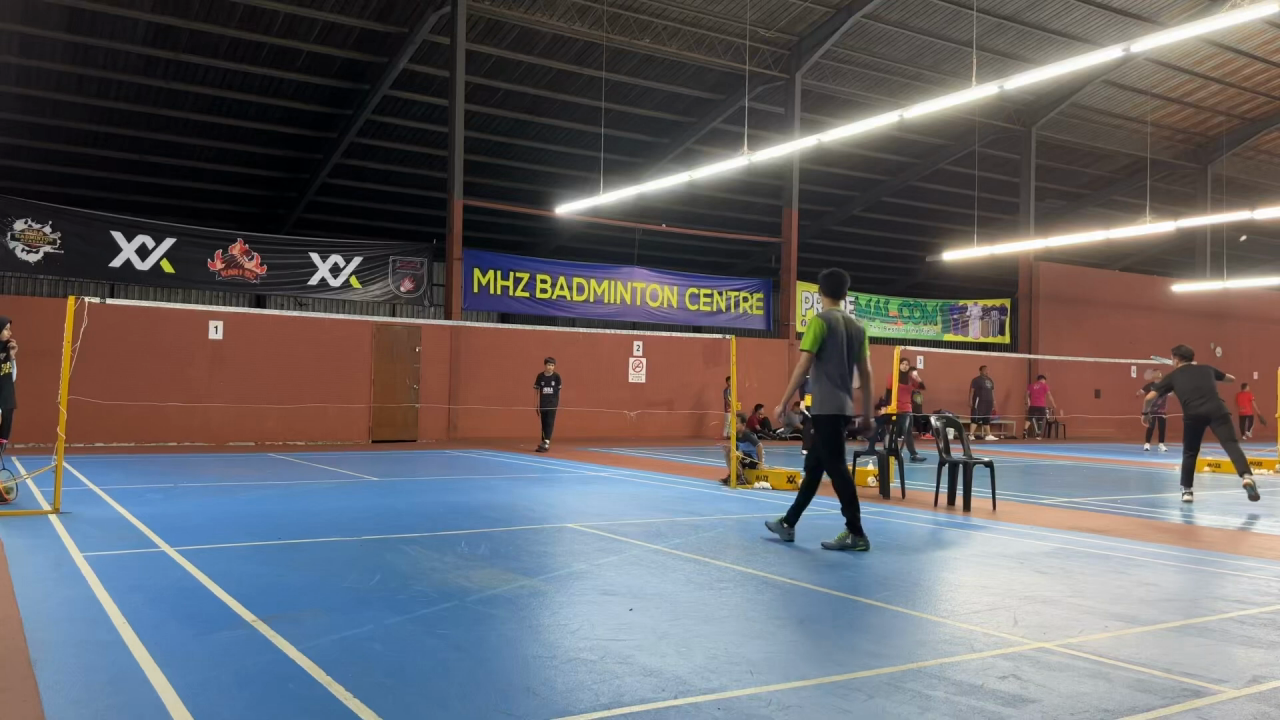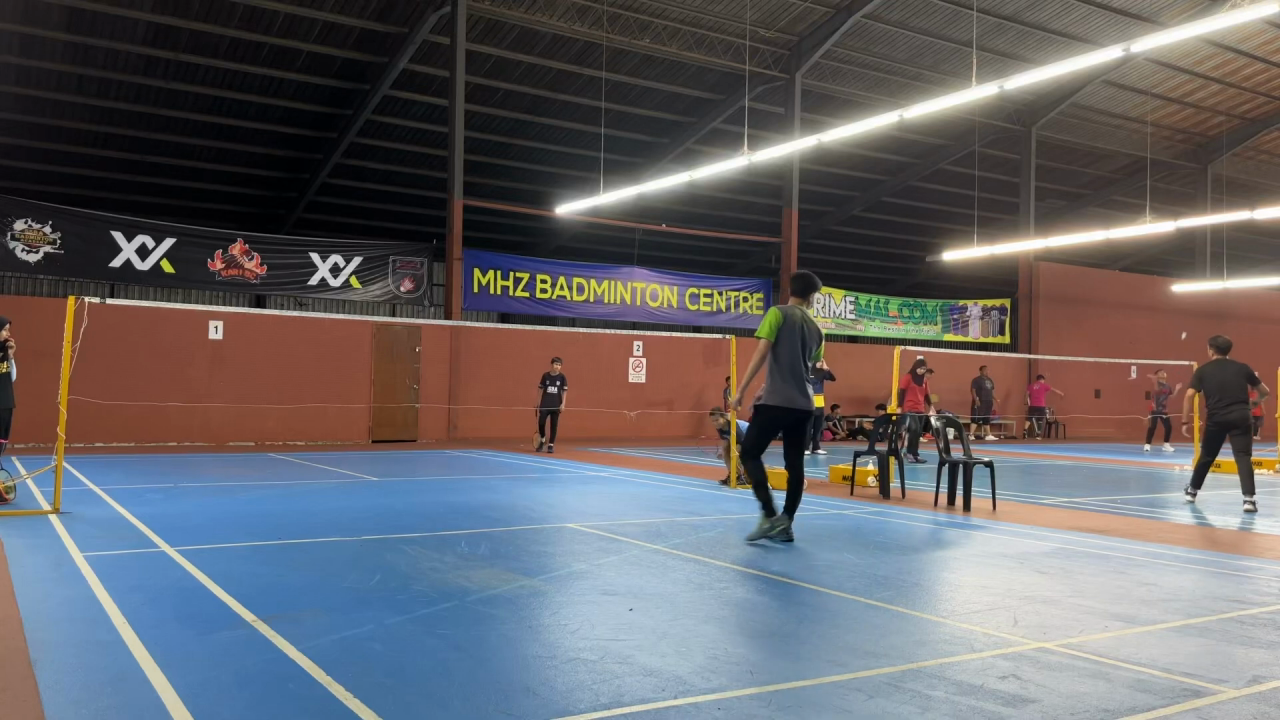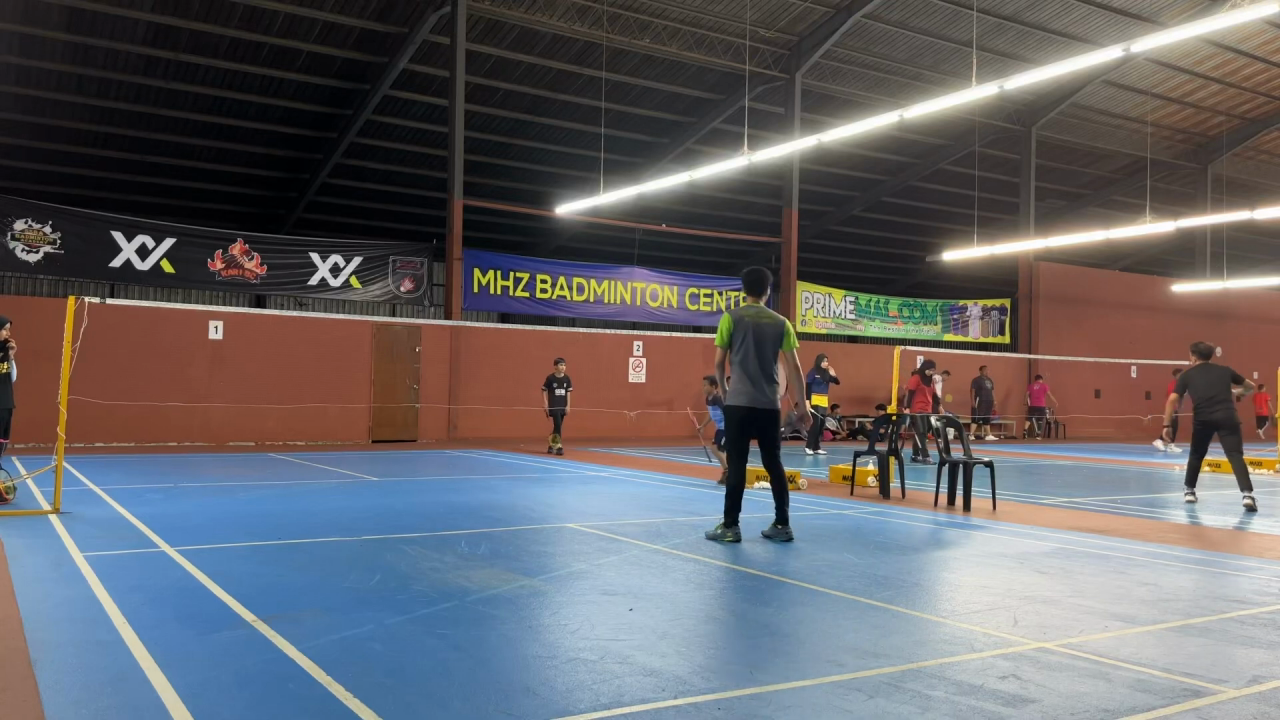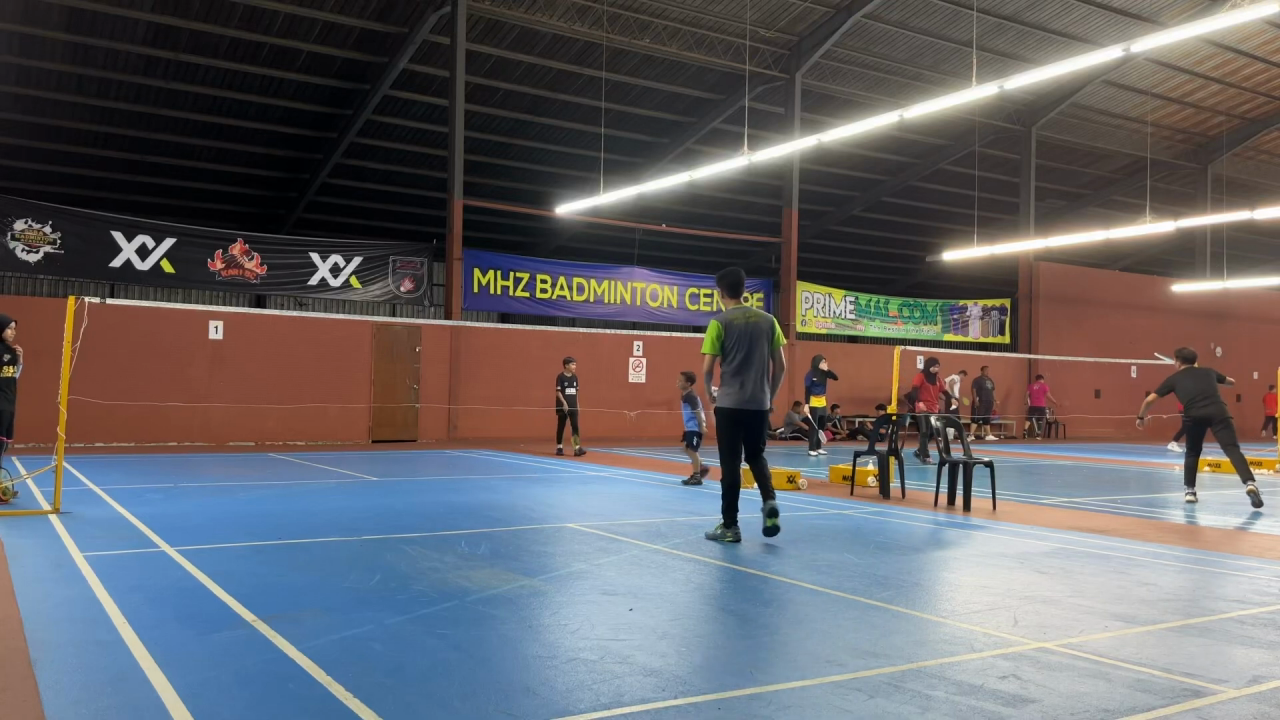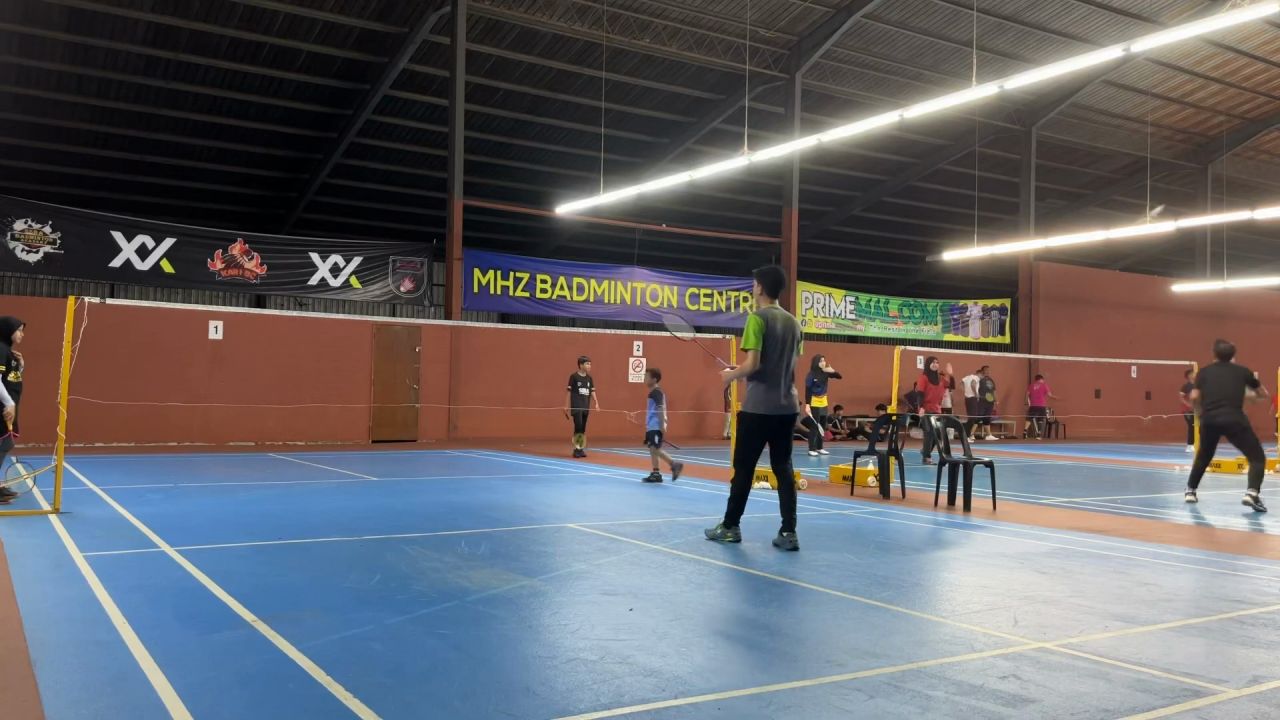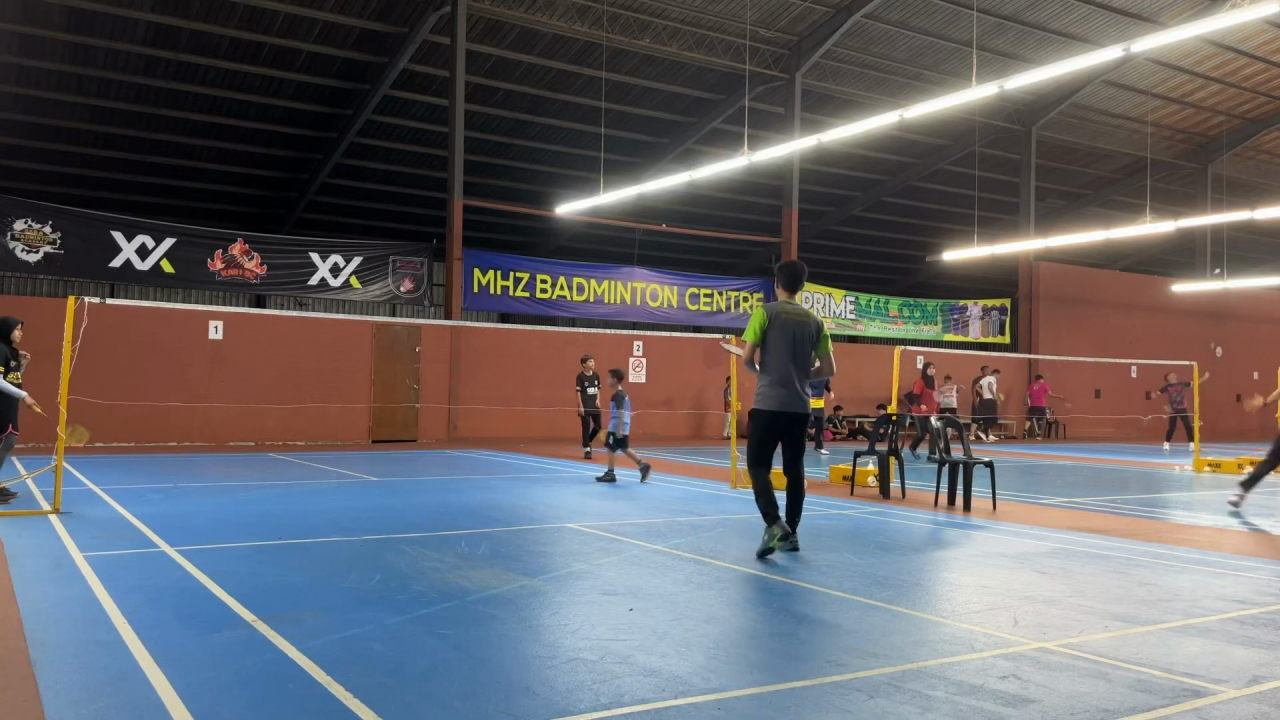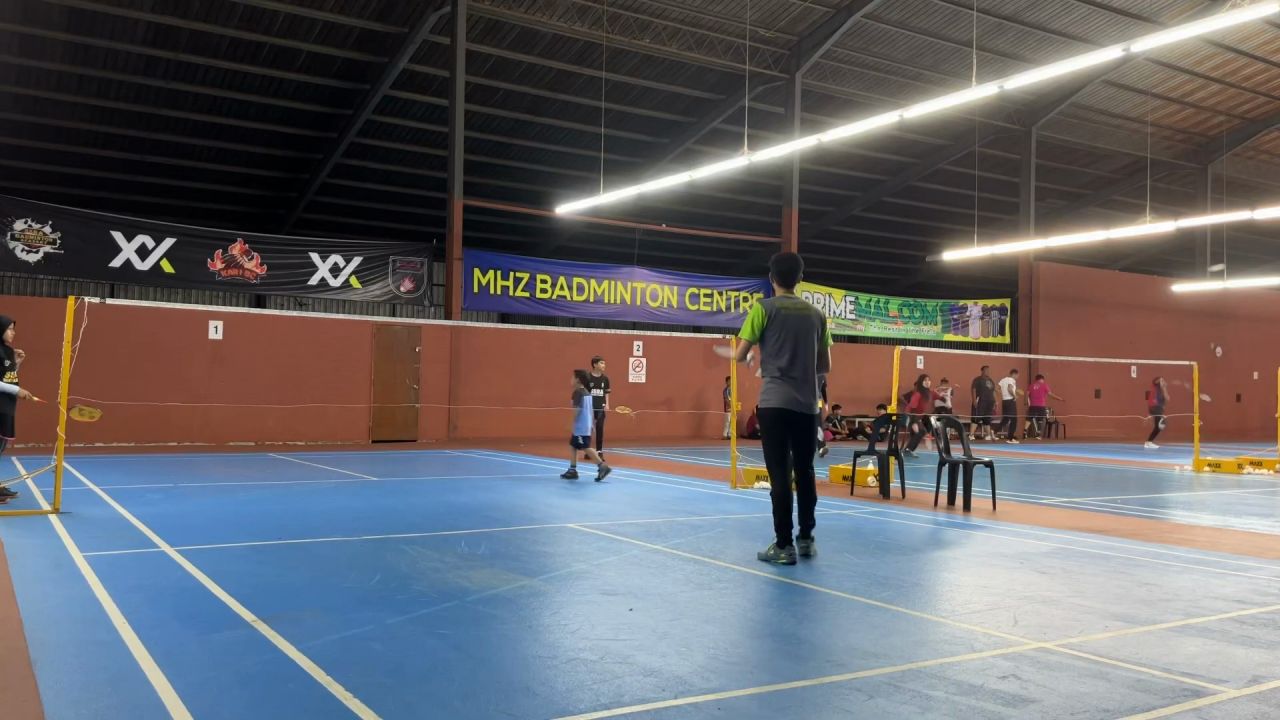
dt=0.5s
person 1, frame 1
left shoulder: (820, 320)
right shoulder: (857, 326)
left elbow: (804, 366)
right elbow: (865, 373)
left wrist: (783, 402)
right wrist: (866, 412)
left hip: (827, 409)
right hip: (844, 408)
left knee: (836, 469)
right knee: (813, 466)
left ankle: (856, 534)
right ankle: (788, 523)
person 1, frame 2
left shoulder: (778, 314)
right shoulder: (816, 328)
left elbow: (761, 354)
left wrist: (740, 390)
left hip: (777, 402)
right hip: (805, 405)
left knee: (749, 454)
right knee: (795, 465)
left ankle: (771, 515)
right ankle: (784, 523)
person 1, frame 3
left shoulder: (731, 318)
right shoulder: (780, 323)
left elbow: (719, 362)
right elbow: (793, 367)
left wrist: (724, 388)
right wrist: (801, 405)
left hip: (739, 403)
right hip: (771, 404)
left knee: (736, 465)
right knee: (774, 464)
left ankle: (730, 526)
right ankle: (782, 525)
person 1, frame 4
left shoulder: (719, 322)
right shoulder: (767, 320)
left elbow: (707, 369)
right elbow: (780, 366)
left wrist: (711, 391)
left hip: (730, 404)
right hip: (759, 404)
left knee: (730, 465)
right knee: (757, 458)
left ankle: (730, 526)
right ankle: (769, 502)
person 1, frame 5
left shoulder: (758, 318)
right shoulder: (794, 323)
left elbow: (752, 364)
left wrist: (732, 374)
left hip: (758, 408)
right hip: (787, 408)
left knee: (743, 468)
right knee: (784, 469)
left ankle: (730, 526)
right ankle: (788, 532)
person 1, frame 6
left shoulder: (765, 312)
right shoulder: (814, 321)
left elbow: (746, 357)
right elbow: (828, 370)
left hip: (768, 404)
right hip: (800, 407)
left knee: (758, 467)
right knee: (794, 470)
left ankle: (775, 525)
right ankle: (790, 533)
person 1, frame 7
left shoulder: (764, 309)
right shoulder: (816, 315)
left elbow: (739, 355)
right elbow: (825, 366)
left wrist: (756, 358)
left hip: (775, 404)
right hip: (807, 406)
left knee: (780, 475)
right knee: (805, 471)
left ankle: (784, 546)
right ankle: (806, 536)
